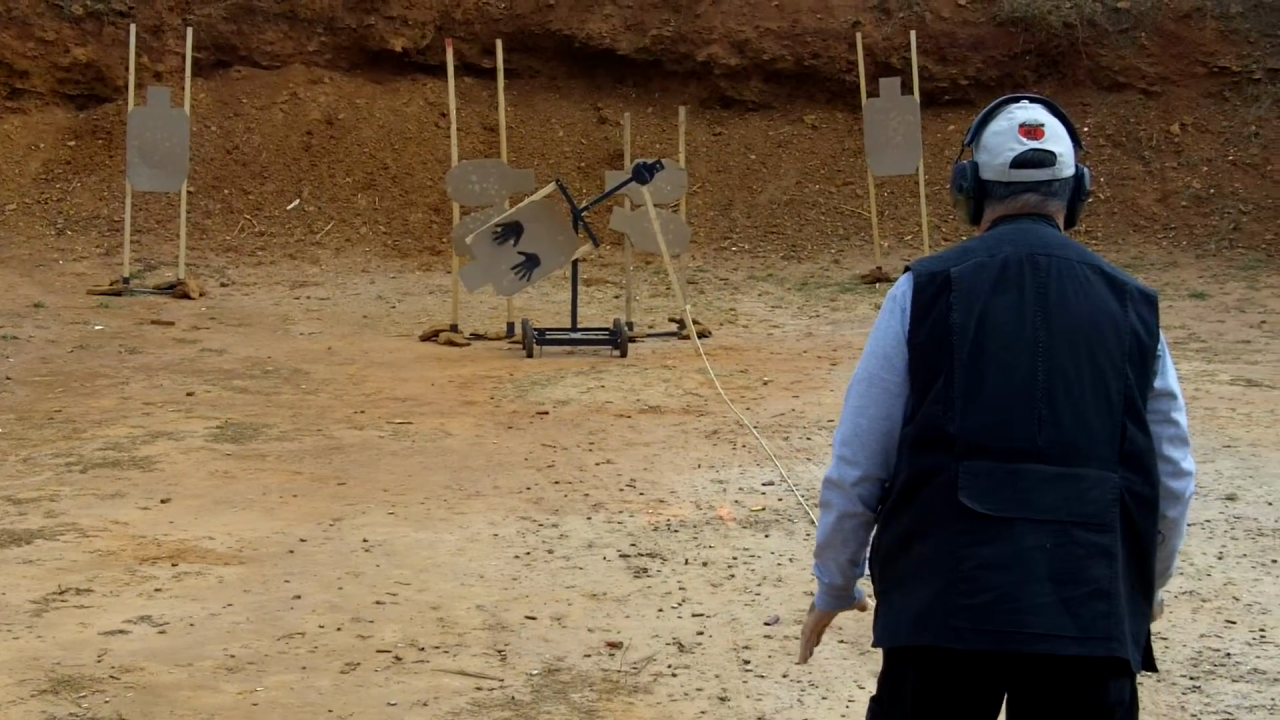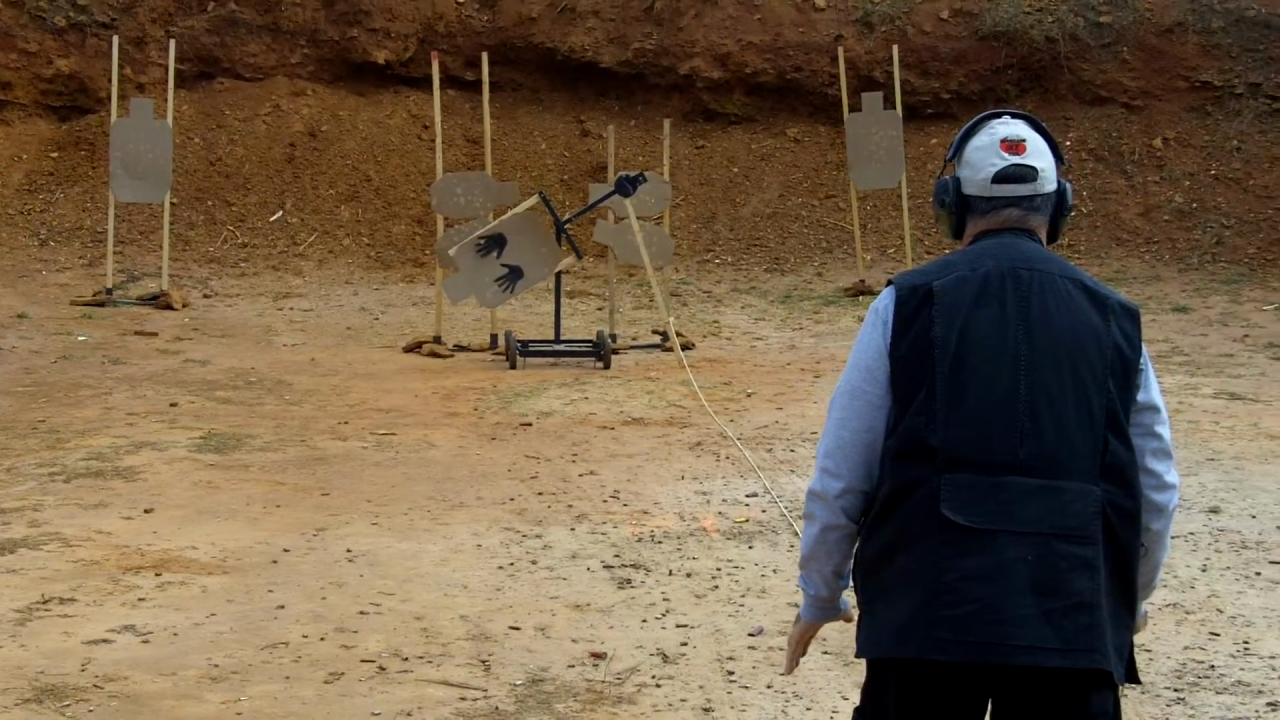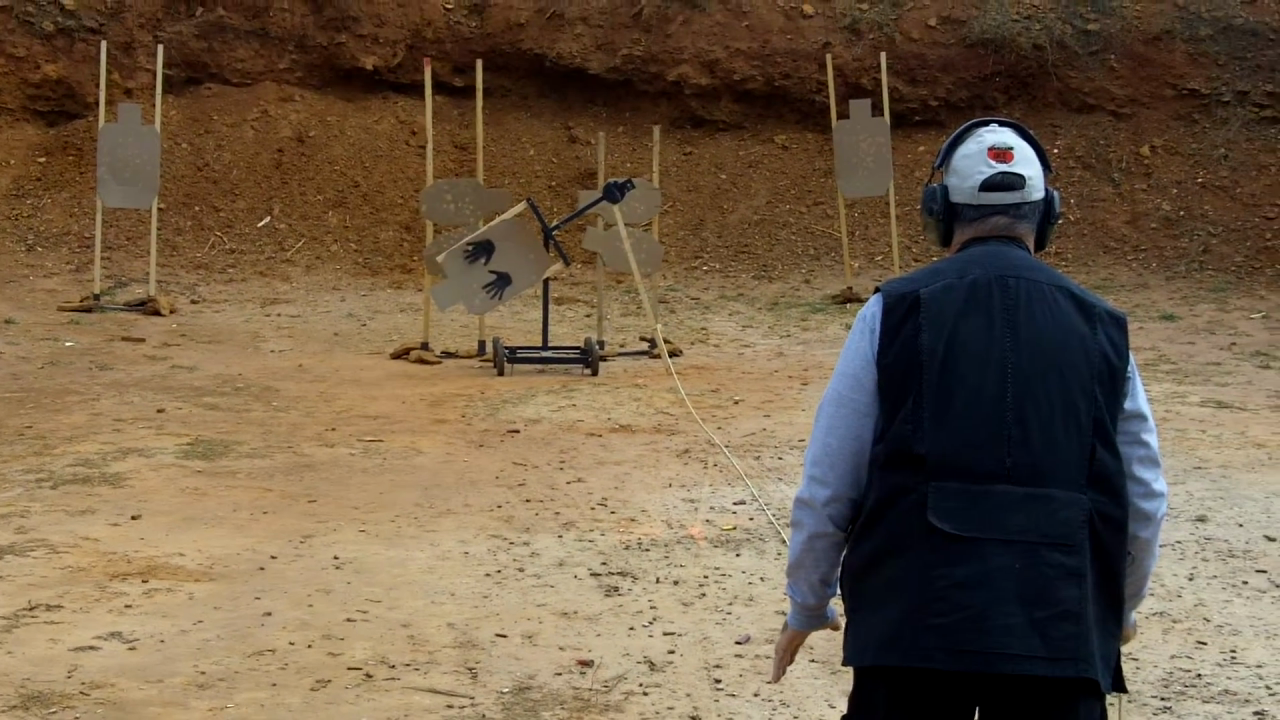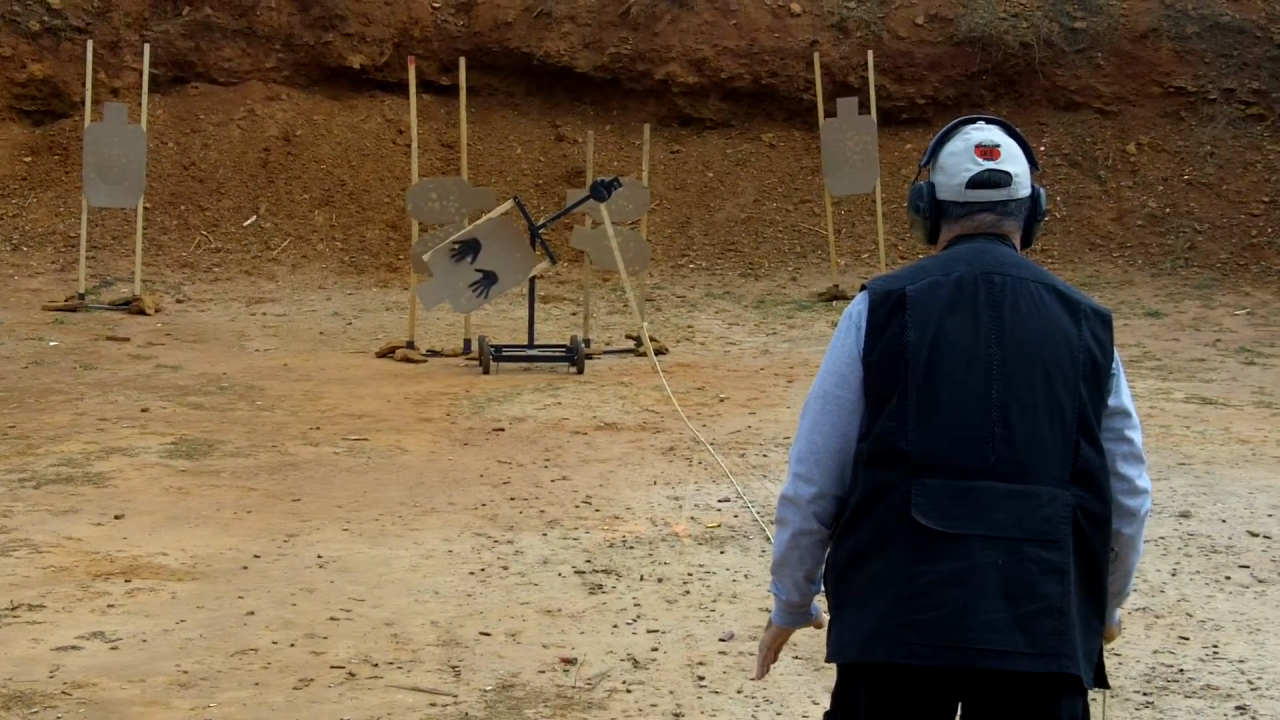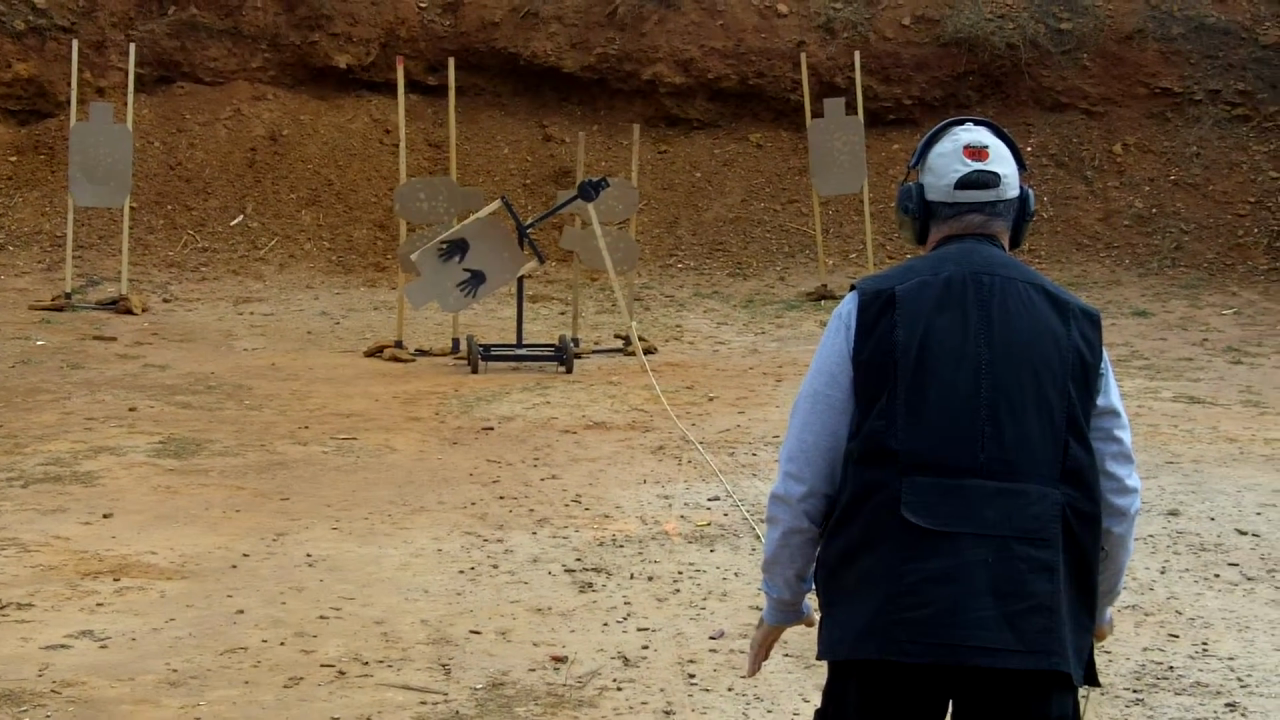
dt=0.3s
person 1, frame 1
left shoulder: (926, 289)
right shoulder: (1132, 306)
left elbow: (856, 467)
right elbow: (1172, 477)
left wrist: (834, 584)
right wrist: (1142, 587)
left hip: (944, 603)
right hip: (1090, 609)
person 1, frame 2
left shoulder: (909, 304)
right shoulder: (1114, 319)
left elbow: (840, 480)
right elbow: (1155, 491)
left wrist: (820, 596)
right wrist: (1127, 599)
left hip: (925, 615)
right hip: (1072, 621)
person 1, frame 3
left shoulder: (895, 312)
right shoulder: (1101, 328)
left elbow: (827, 488)
right elbow: (1144, 500)
left wrist: (806, 605)
right wrist: (1117, 608)
left hip: (913, 624)
right hip: (1059, 631)
person 1, frame 4
left shoulder: (882, 308)
right shoulder: (1087, 324)
left elbow: (812, 484)
right elbow: (1128, 496)
left wrist: (791, 602)
right wrist: (1103, 605)
left hip: (896, 619)
right hip: (1042, 624)
person 1, frame 5
left shoulder: (871, 308)
right shoulder: (1074, 324)
left elbow: (802, 483)
right elbow: (1117, 494)
left wrist: (782, 599)
right wrist: (1095, 603)
left hip: (887, 613)
right hip: (1032, 621)
